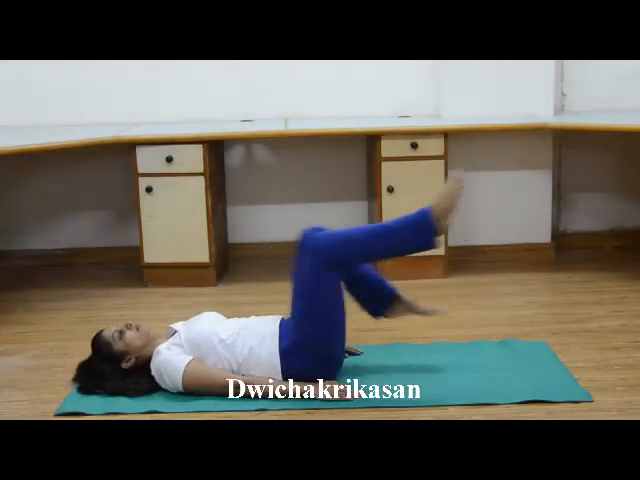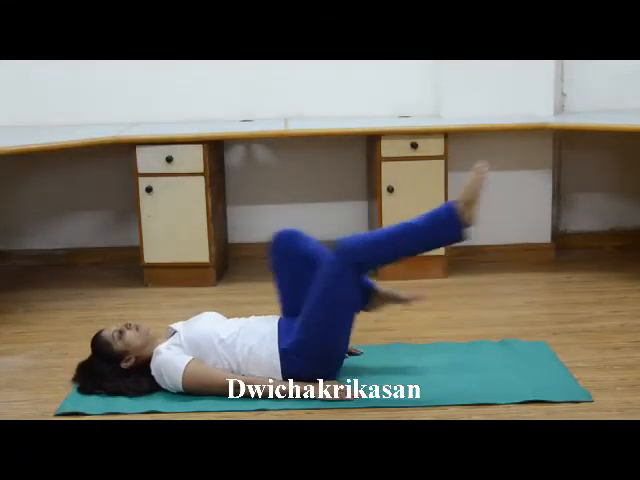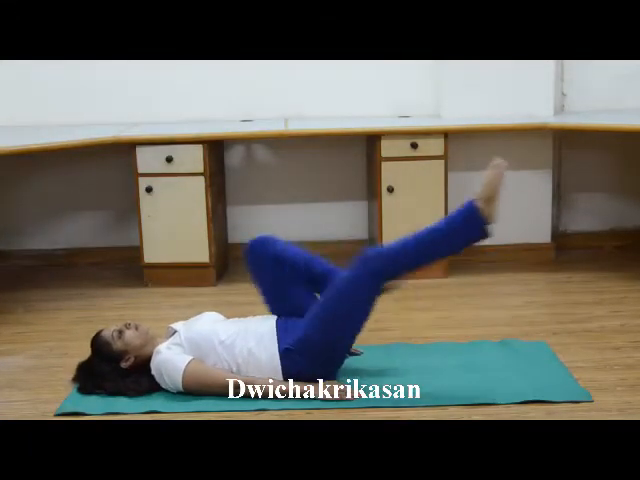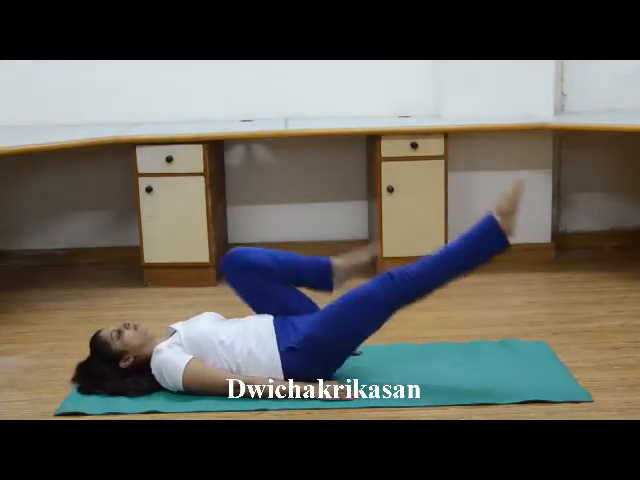
dt=0.1s
person 1, frame 1
left shoulder: (175, 334)
right shoulder: (163, 364)
right elbow: (231, 383)
left wrist: (330, 333)
right wrist: (304, 388)
left hip: (289, 335)
right hip: (302, 360)
left knee: (316, 238)
right knee: (321, 253)
left ankle: (386, 301)
right ankle: (429, 223)
person 1, frame 2
left shoulder: (178, 333)
right shoulder: (166, 364)
right elbow: (232, 384)
right wrist: (307, 388)
left hip: (290, 331)
right hip: (304, 357)
left knee: (286, 242)
right knee: (347, 253)
left ankle: (363, 296)
right ankle: (454, 217)
person 1, frame 3
left shoulder: (175, 333)
right shoulder: (164, 363)
right elbow: (232, 383)
right wrist: (304, 385)
left hip: (294, 326)
right hip: (302, 354)
left knee: (263, 248)
right knee: (371, 262)
left ankle: (341, 283)
right ankle: (475, 215)
person 1, frame 4
left shoulder: (176, 335)
right shoulder: (165, 364)
right elbow: (231, 383)
right wrist: (303, 388)
left hip: (292, 326)
right hip: (302, 355)
left knee: (236, 260)
right knee: (394, 284)
left ankle: (332, 271)
right ankle: (494, 229)
